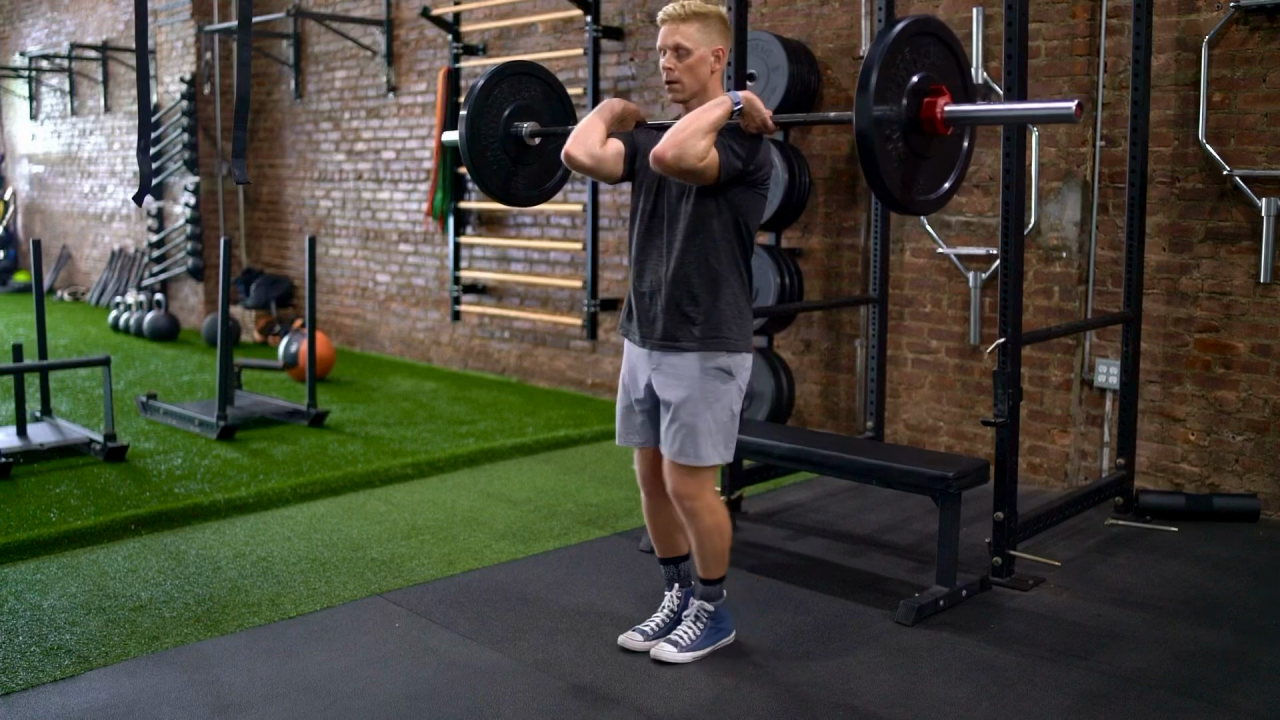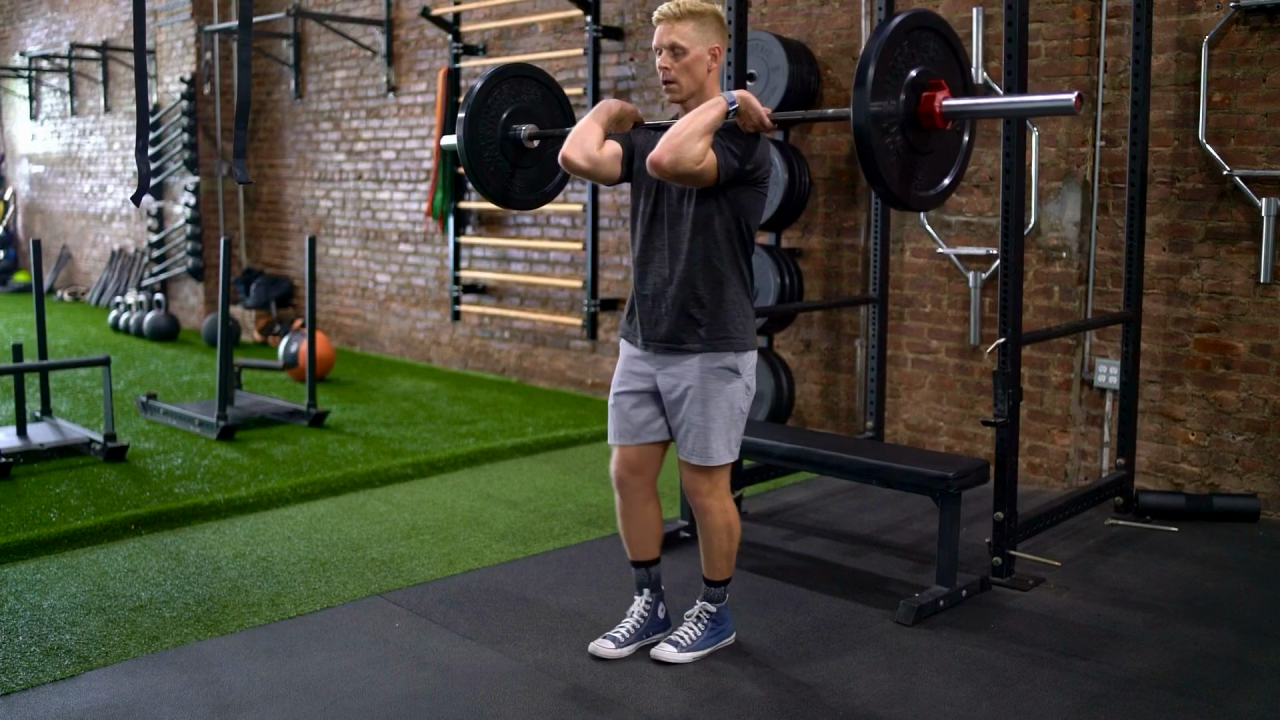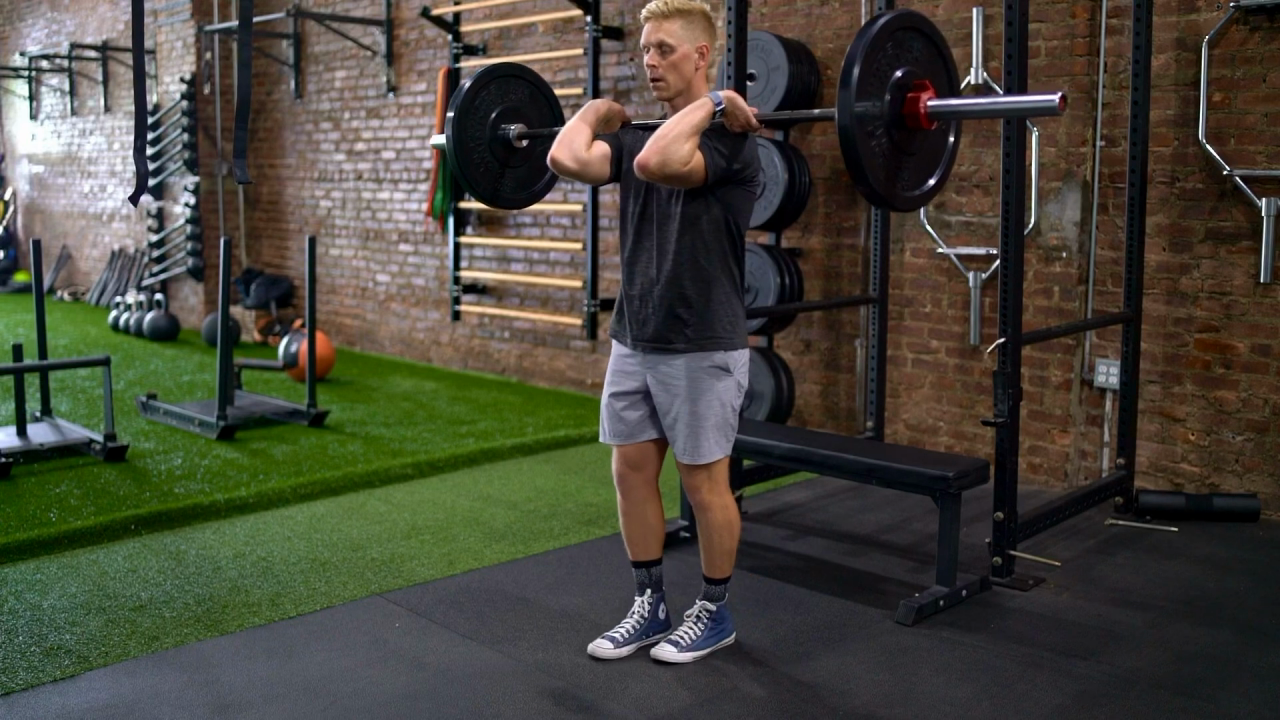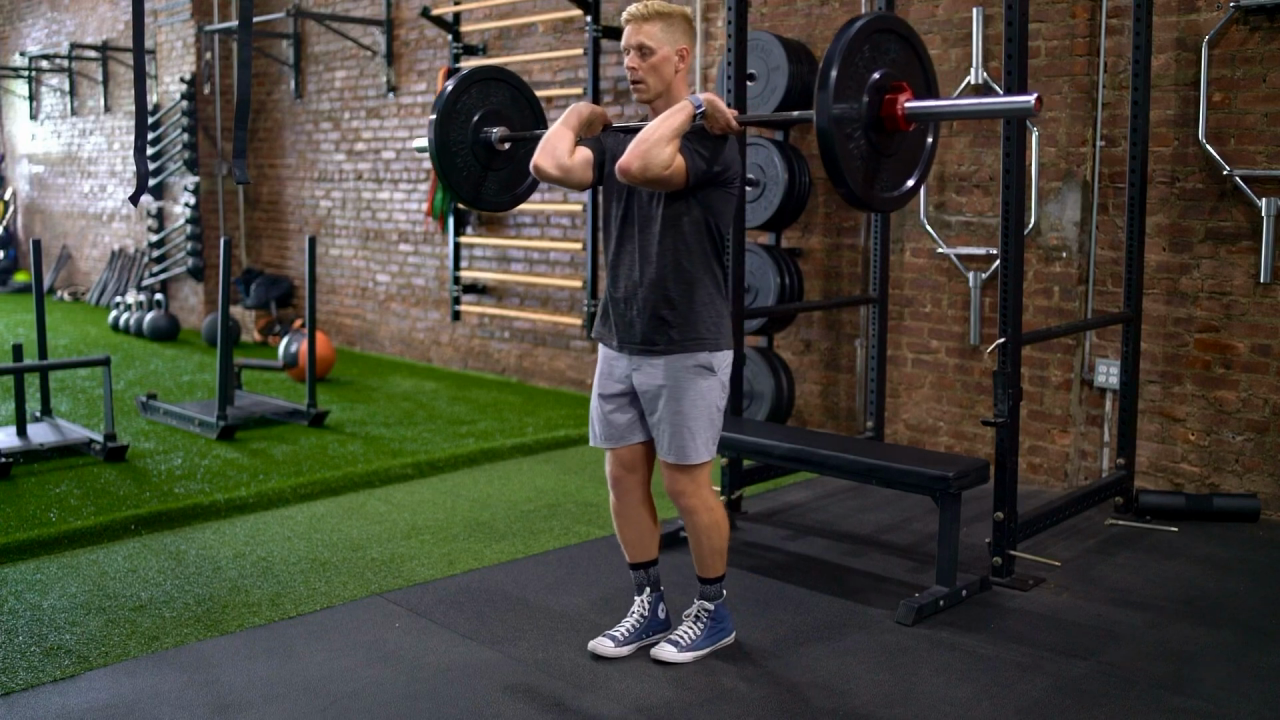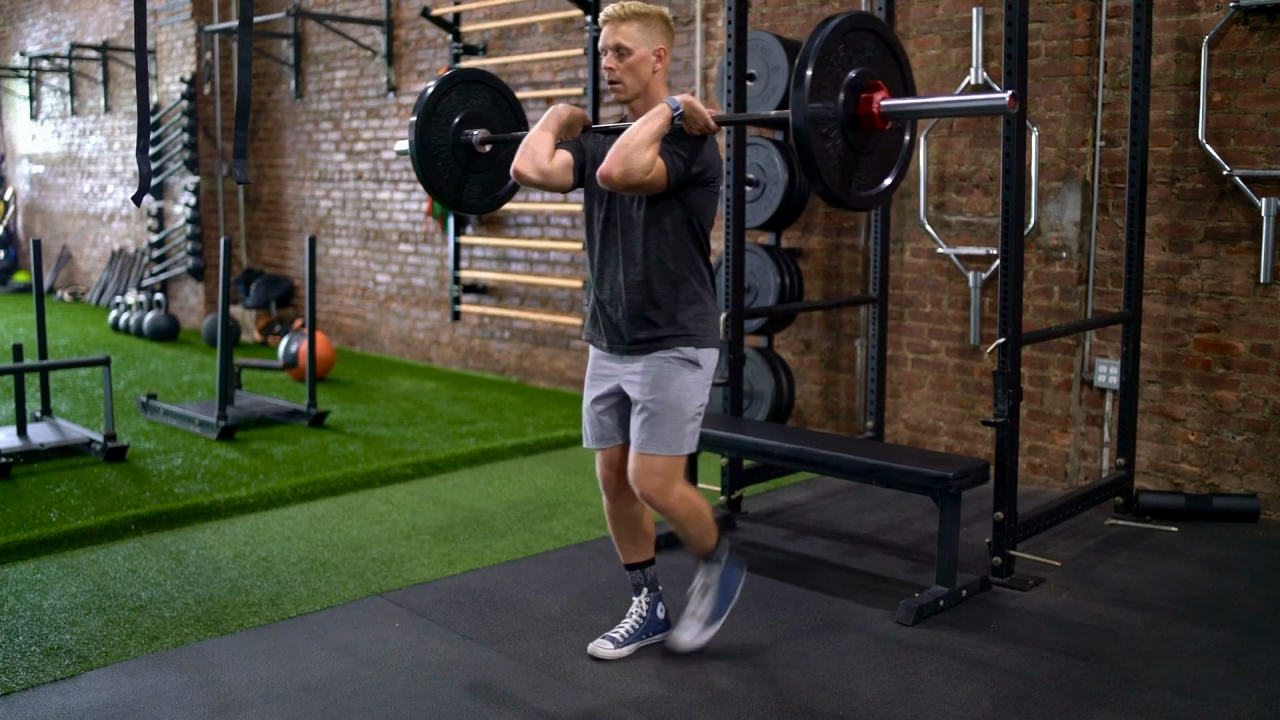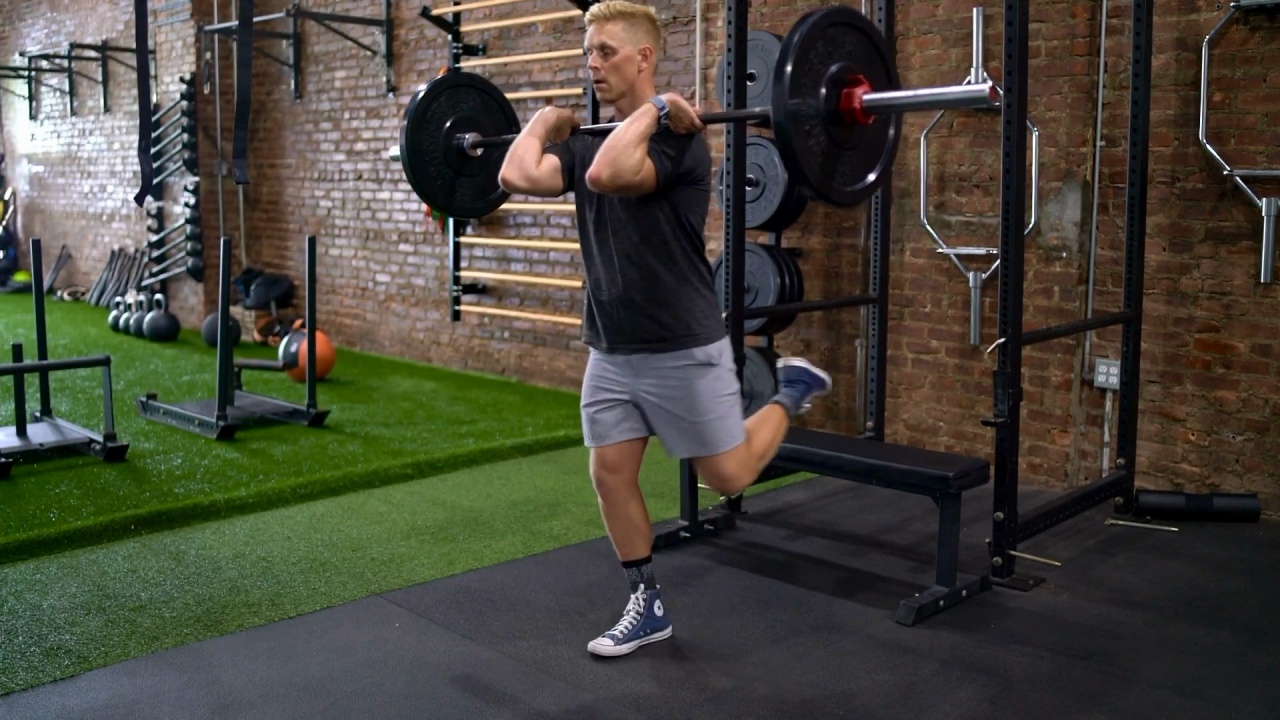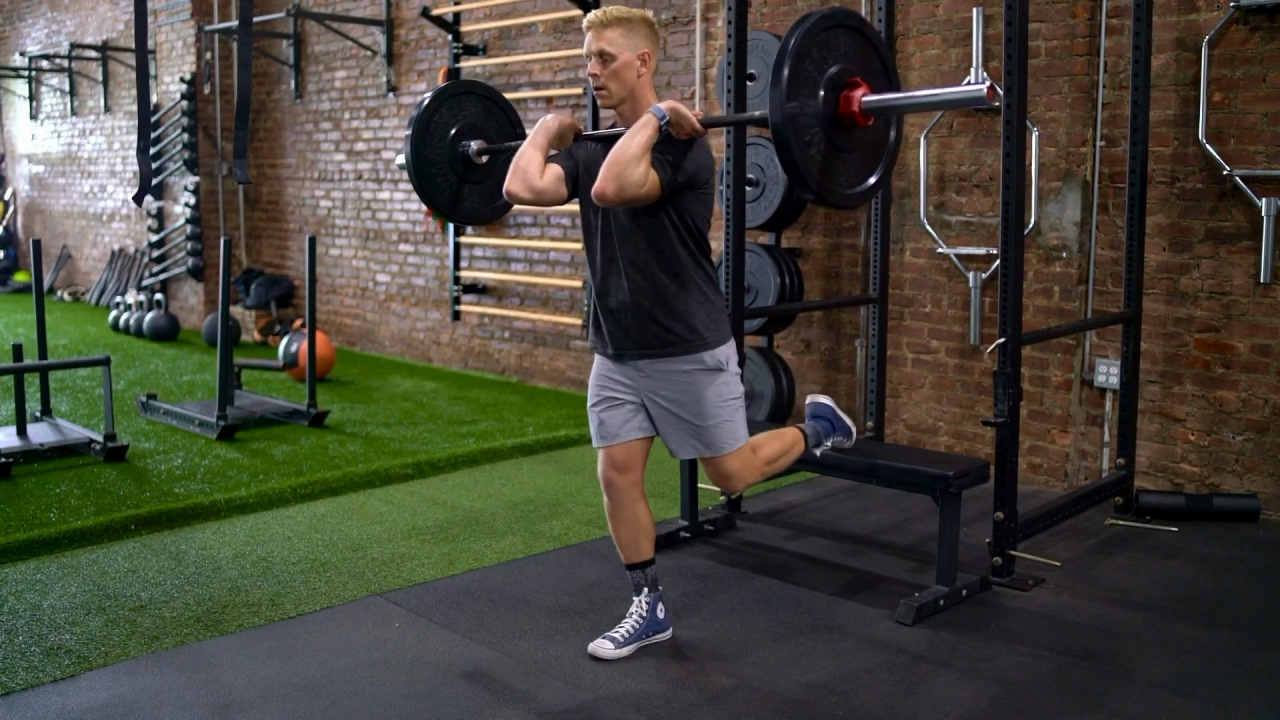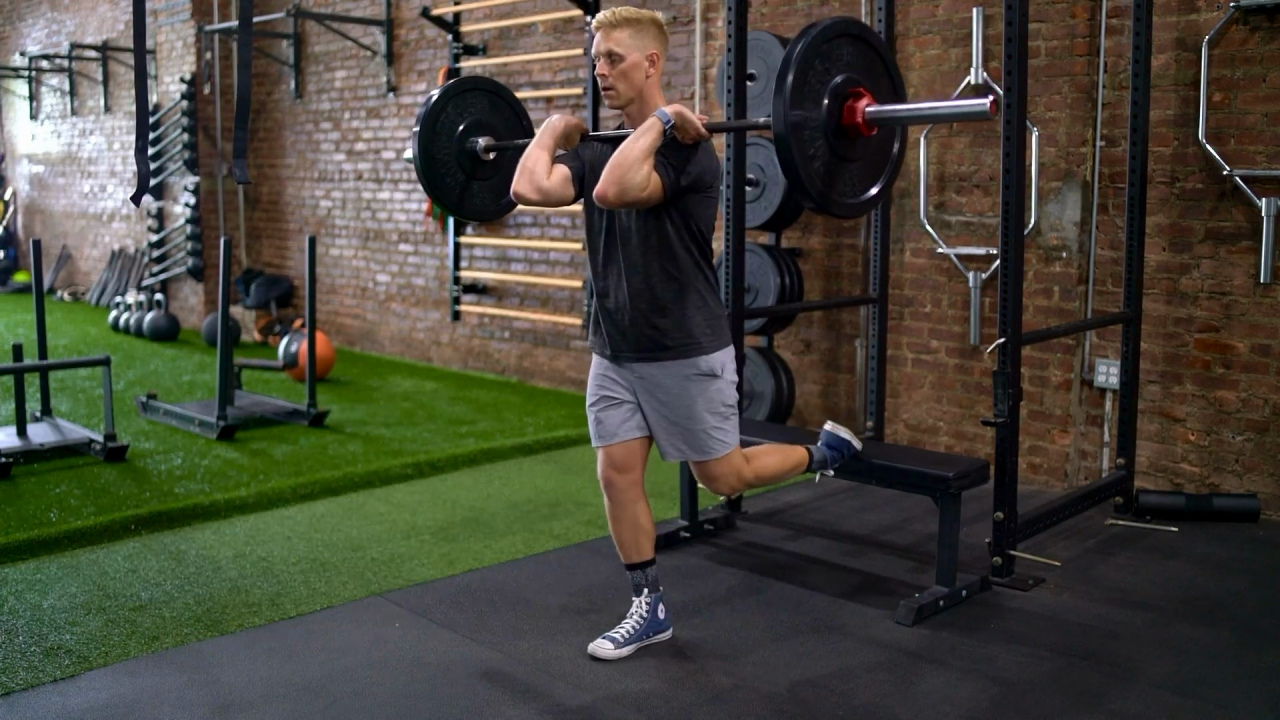
dt=0.4s
person 1, frame 1
left shoulder: (741, 140)
right shoulder: (647, 135)
left elbow: (672, 157)
right elbow: (580, 154)
left wrist: (729, 103)
right wrist: (610, 108)
left hip: (707, 346)
right hip: (644, 337)
left knee: (689, 486)
right knee: (652, 481)
left ankle: (712, 611)
right ankle: (679, 597)
person 1, frame 2
left shoulder: (739, 140)
right shoulder: (645, 135)
left elbow: (669, 161)
right elbow: (577, 157)
left wrist: (725, 103)
right wrist: (607, 110)
left hip: (711, 348)
right hip: (642, 340)
left knee: (705, 487)
right knee: (628, 474)
left ankle: (713, 614)
right ankle: (648, 605)
person 1, frame 3
left shoulder: (727, 138)
right shoulder: (636, 134)
left elbow: (656, 163)
right elbow: (566, 158)
left wrist: (711, 104)
right wrist: (597, 110)
left hip: (701, 346)
right hip: (634, 339)
left knee: (703, 483)
right knee: (631, 473)
left ankle: (714, 613)
right ankle: (649, 606)
person 1, frame 4
left shoulder: (709, 141)
right shoulder: (619, 138)
left elbow: (637, 168)
right elbow: (549, 165)
left wrist: (690, 107)
right wrist: (580, 114)
left hip: (687, 347)
right hip: (620, 341)
left knee: (687, 484)
right knee: (624, 475)
left ankle: (711, 612)
right ankle: (649, 606)
person 1, frame 5
left shoulder: (691, 142)
right shoulder: (599, 141)
left elbow: (620, 173)
right elbow: (530, 169)
left wrist: (669, 110)
right wrist: (560, 117)
left hip: (674, 344)
right hip: (609, 343)
left knee: (653, 482)
right knee: (613, 479)
left ankle: (718, 568)
right ankle: (648, 606)
person 1, frame 6
left shoulder: (678, 141)
right shoulder: (586, 143)
left elbow: (608, 175)
right elbow: (518, 176)
left wrist: (653, 110)
right wrist: (544, 121)
left hip: (682, 346)
right hip: (612, 347)
left knee: (728, 473)
right knee: (611, 475)
left ankle: (792, 390)
right ankle: (646, 606)
person 1, frame 7
left shoulder: (680, 145)
right shoulder: (589, 151)
left elbow: (611, 190)
right elbow: (522, 187)
left wrist: (653, 117)
right wrist: (547, 129)
left hip: (688, 349)
right hip: (618, 351)
left knee: (734, 474)
right knee: (617, 477)
left ankle: (815, 427)
right ankle: (649, 608)
person 1, frame 8
left shoulder: (686, 150)
right shoulder: (598, 151)
left elbow: (613, 192)
right elbow: (530, 189)
left wrist: (658, 120)
right wrist: (553, 129)
left hip: (684, 351)
right hip: (616, 350)
left knee: (723, 477)
right knee: (617, 476)
left ankle: (825, 452)
right ankle: (649, 608)
